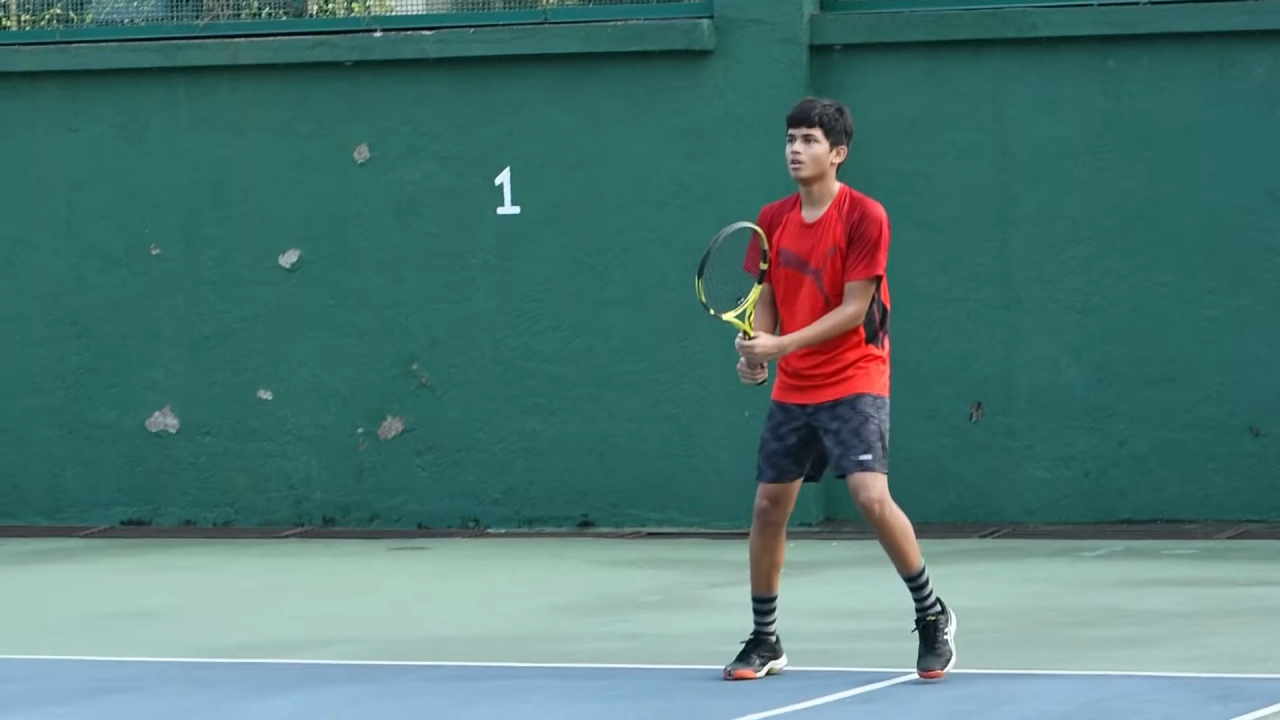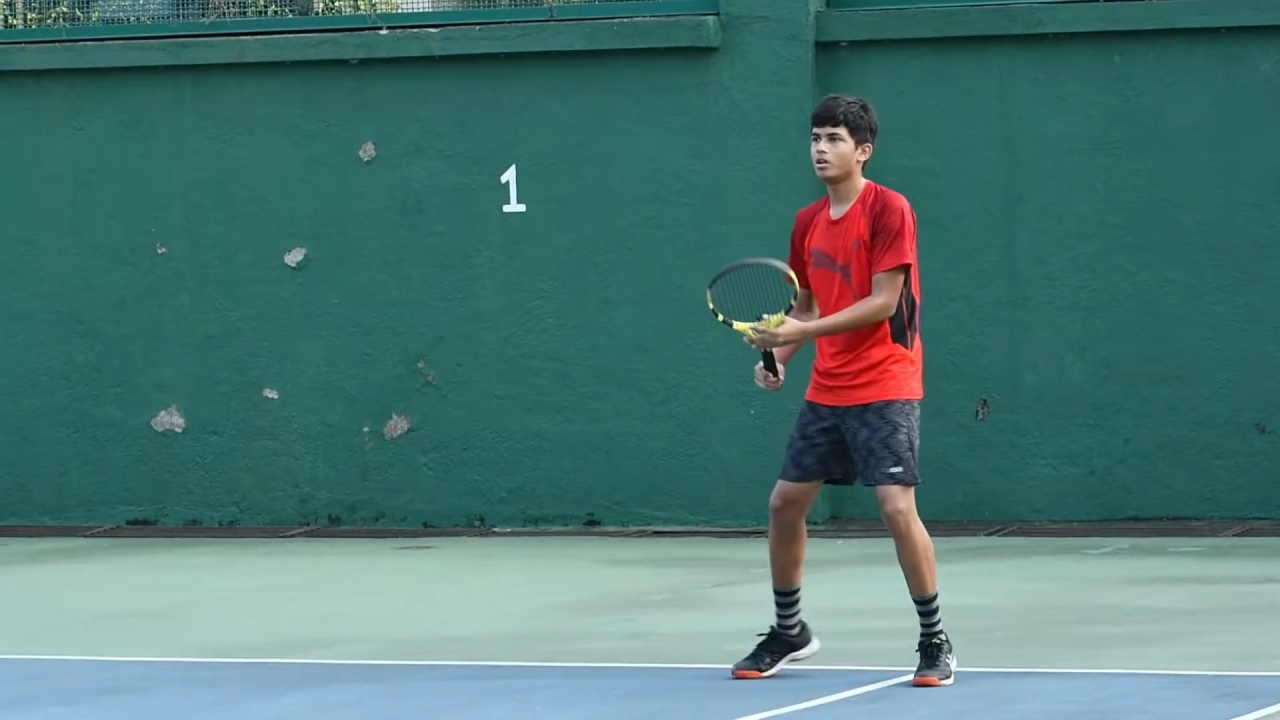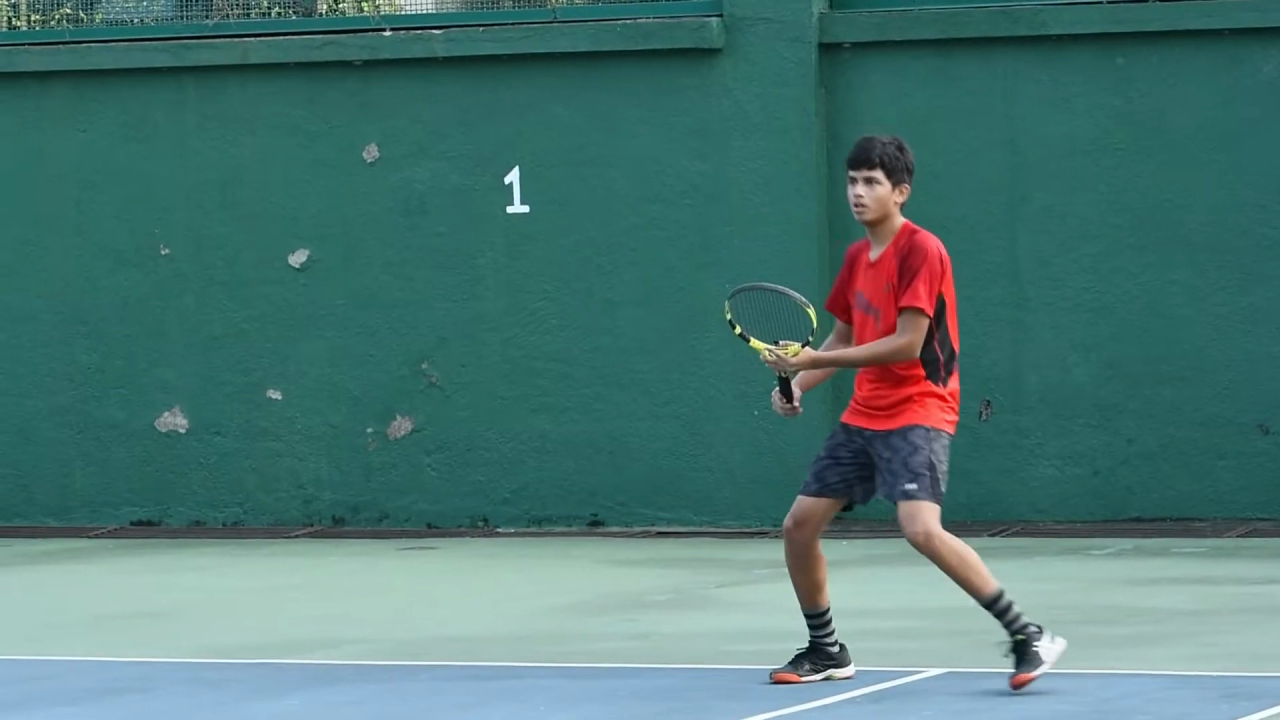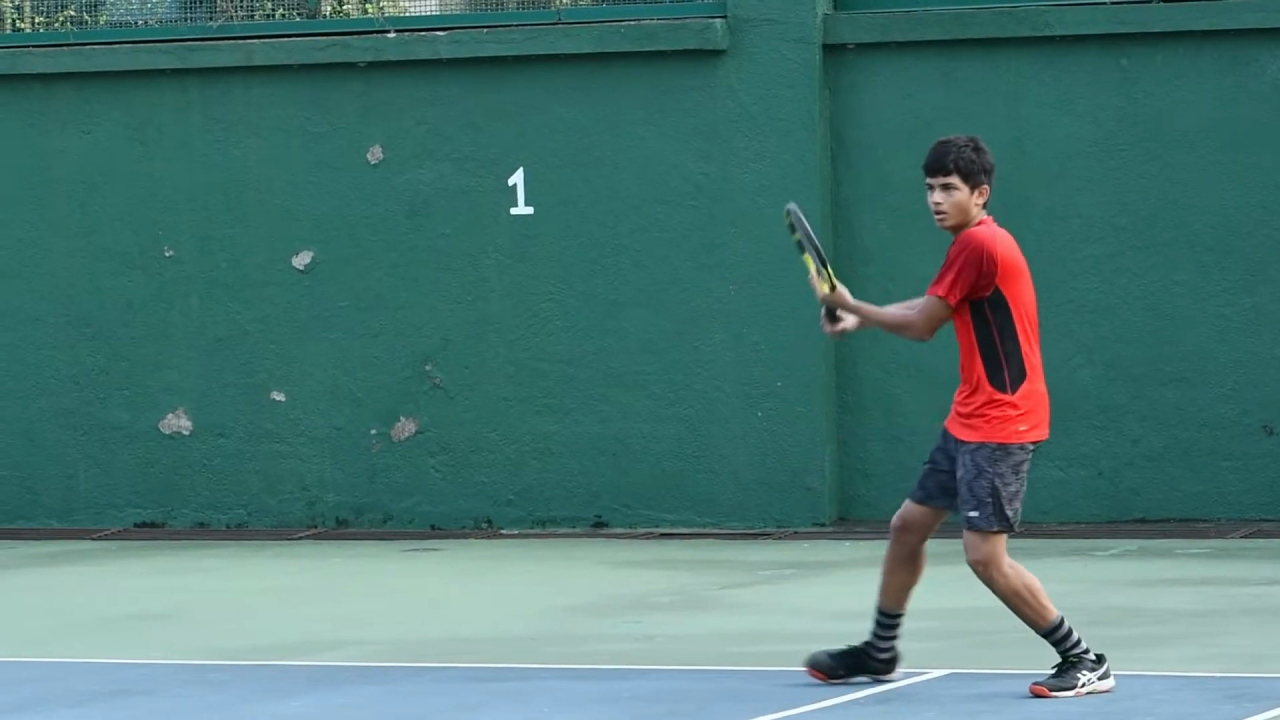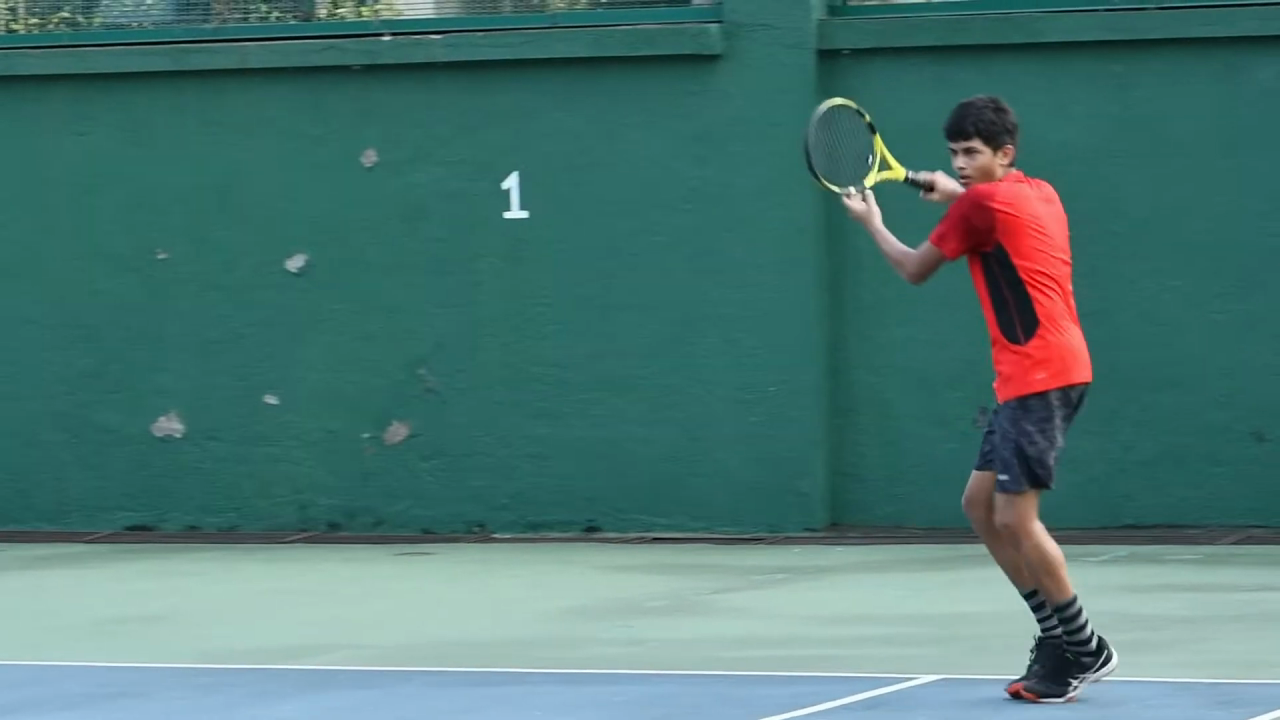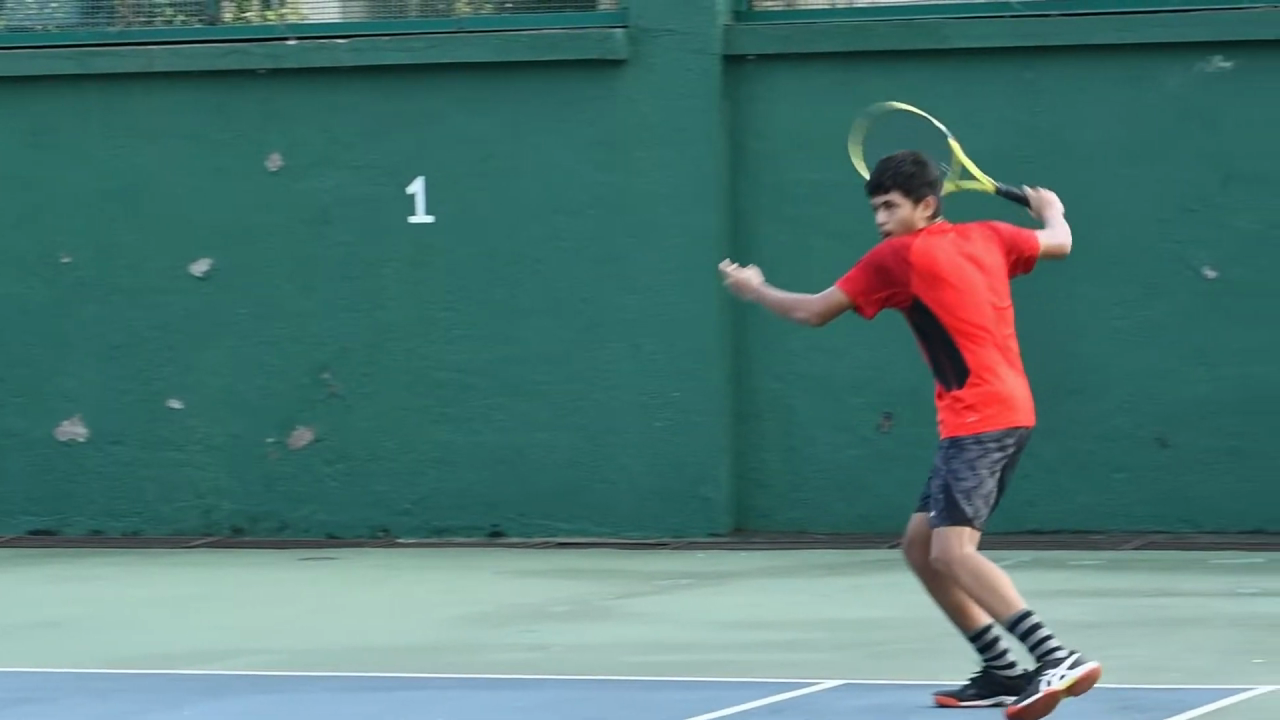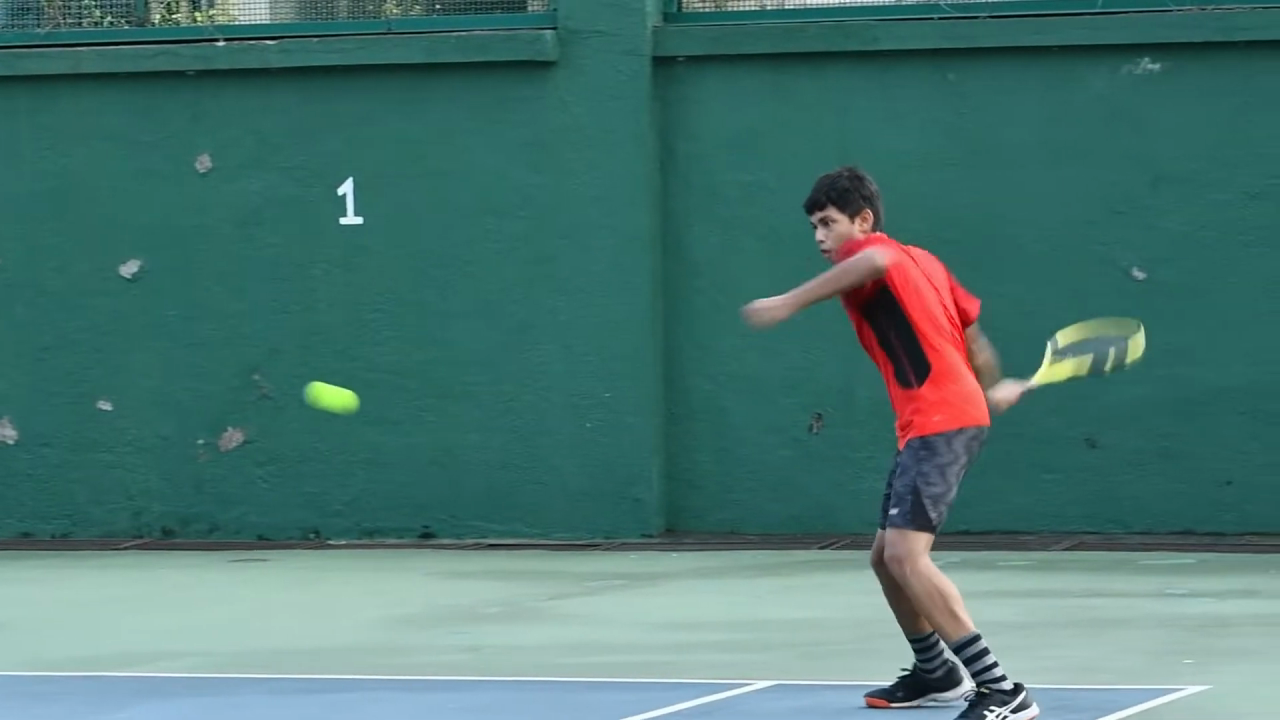
dt=0.5s
person 1, frame 1
left shoulder: (866, 216)
right shoulder: (772, 218)
left elbow: (854, 309)
left wrist: (783, 345)
right wrist: (756, 350)
left hip: (855, 382)
right hip: (793, 390)
left knee: (871, 496)
right knee: (768, 508)
left ankle: (931, 612)
right ankle: (765, 639)
person 1, frame 2
left shoulder: (890, 208)
right shoulder: (806, 222)
left elbow: (885, 301)
left wrist: (803, 330)
right wrist: (778, 355)
left hip: (886, 388)
right hip: (826, 391)
left knee: (897, 510)
right knee: (784, 506)
left ankle: (935, 642)
right ankle: (789, 632)
person 1, frame 3
left shoulder: (922, 250)
right shoulder: (856, 257)
left elbow: (906, 345)
left wrist: (814, 357)
right wrist: (798, 381)
left hip: (919, 413)
right hip: (862, 417)
left knee: (922, 530)
right knee: (798, 526)
left ankle: (1029, 635)
right ankle: (825, 648)
person 1, frame 4
left shoulder: (978, 243)
right shoulder: (974, 243)
left elbow: (922, 327)
right elbow: (931, 304)
left wrist: (856, 305)
right wrist: (860, 314)
left hip: (1003, 425)
right hip: (968, 421)
left knee: (984, 556)
right knee: (906, 528)
left ankle: (1086, 662)
right ankle: (880, 648)
person 1, frame 5
left shoulder: (980, 202)
right shoulder: (1039, 193)
left elbow: (915, 270)
left wrist: (872, 221)
right wrist: (957, 191)
left hip: (1040, 376)
right hip: (1027, 378)
left knee: (1014, 518)
right knee: (979, 504)
left ankle: (1085, 649)
right ankle: (1057, 639)
person 1, frame 6
left shoulder: (897, 257)
right shoulder: (988, 235)
left elbow: (811, 312)
right elbow: (1056, 242)
left wrist: (755, 288)
right wrist: (1049, 208)
left hip: (980, 422)
right hip: (1002, 416)
left knee: (954, 553)
right knee: (920, 548)
left ankle: (1059, 660)
right ankle: (1003, 670)
person 1, frame 7
left shoulder: (868, 249)
right shoulder: (921, 261)
left elbow: (877, 263)
right elbow: (973, 332)
left wrist: (788, 302)
right wrist: (993, 387)
left hip: (940, 423)
right hip: (931, 427)
left knee: (905, 556)
right knee: (886, 556)
right ankle: (934, 670)
